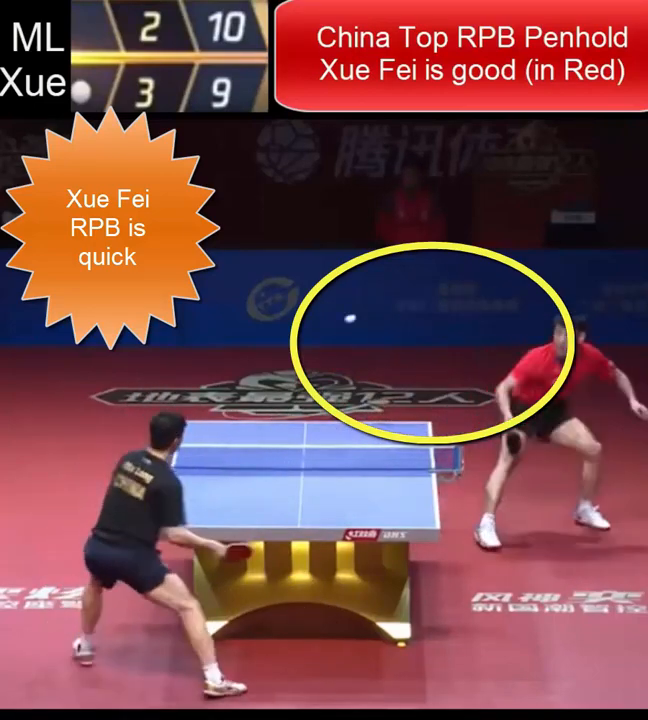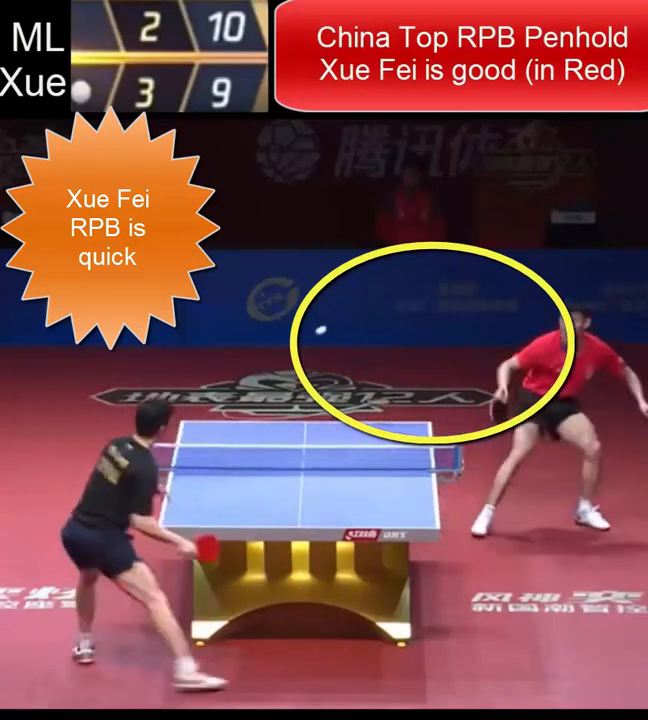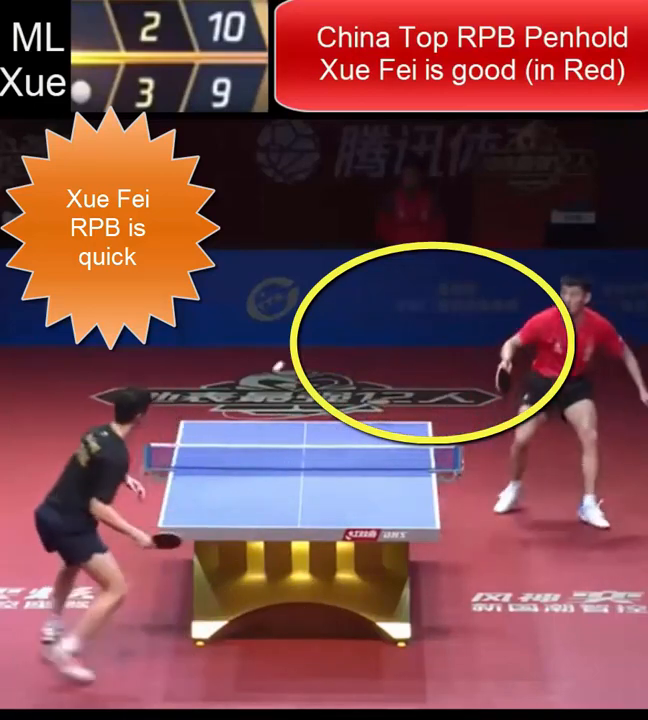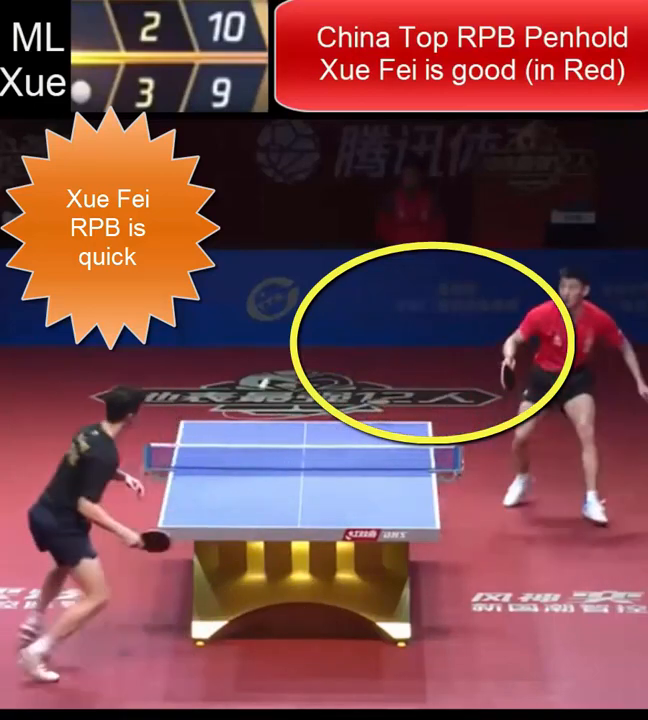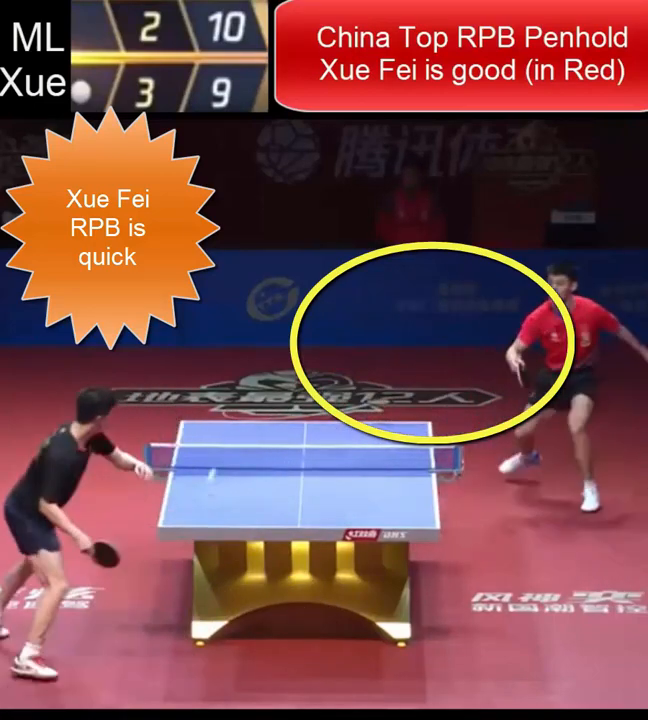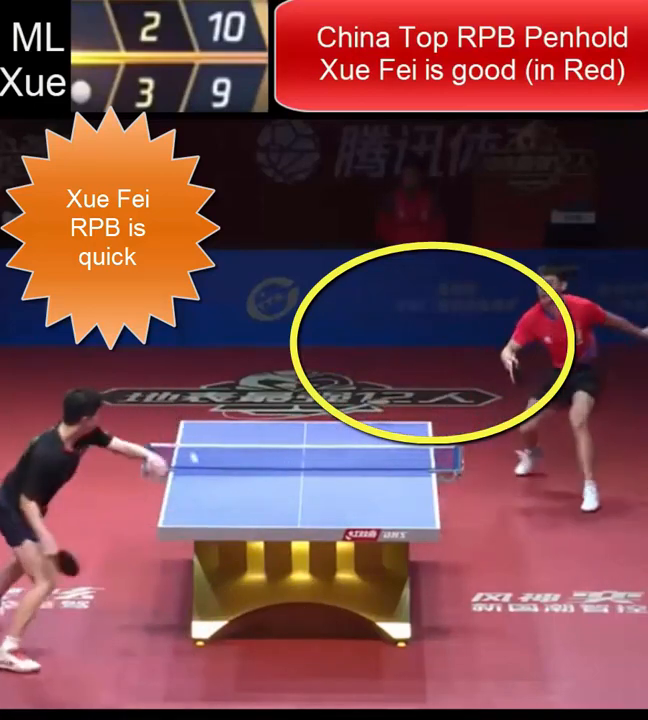
dt=0.1s
person 1, frame 1
left shoulder: (127, 459)
right shoulder: (168, 481)
right elbow: (173, 534)
right wrist: (212, 545)
left hip: (96, 548)
right hip: (132, 557)
left knee: (95, 585)
right knee: (189, 608)
left ankle: (84, 647)
right ankle: (214, 679)
person 1, frame 2
left shoulder: (114, 445)
right shoulder: (145, 466)
right elbow: (140, 522)
right wrist: (179, 543)
left hip: (73, 531)
right hip: (103, 540)
left knee: (87, 579)
right knee: (154, 600)
left ankle: (85, 645)
right ankle: (187, 671)
person 1, frame 3
left shoulder: (98, 434)
right shoulder: (116, 456)
right elbow: (99, 508)
left wrist: (125, 478)
right wrist: (135, 533)
left hip: (49, 514)
right hip: (72, 525)
left knee: (72, 567)
right knee: (116, 591)
left ankle: (53, 628)
right ankle: (66, 651)
person 1, frame 4
left shoulder: (96, 434)
right shoulder: (99, 449)
right elbow: (86, 506)
left wrist: (124, 476)
right wrist: (123, 532)
left hip: (42, 514)
right hip: (58, 523)
left knee: (64, 568)
right knee: (97, 597)
left ankle: (33, 623)
right ankle: (36, 654)
person 1, frame 5
left shoulder: (80, 434)
right shoulder: (62, 455)
left elbow: (116, 455)
right elbow: (46, 506)
left wrist: (135, 463)
right wrist: (77, 535)
right hip: (27, 515)
left knee: (32, 565)
right knee: (56, 585)
right ankle: (27, 658)
person 1, frame 6
left shoulder: (83, 435)
right shoulder: (46, 454)
left elbow: (118, 444)
right elbow: (26, 501)
left wrist: (148, 454)
right wrist: (45, 536)
left knee: (26, 563)
right knee: (44, 582)
person 2, frame 1
left shoulder: (590, 356)
right shoulder: (538, 357)
left elbow: (618, 376)
right elbow: (503, 388)
right wrist: (508, 418)
left hip: (551, 410)
right hip: (521, 410)
left knee: (593, 450)
right knee: (508, 462)
left ankle: (586, 509)
right ankle: (487, 523)
person 2, frame 2
left shoulder: (598, 350)
right shoulder: (544, 345)
left elbow: (627, 374)
right elbow: (507, 366)
right wrist: (502, 387)
left hip: (566, 404)
right hip: (534, 401)
left knee: (593, 449)
right knee: (517, 456)
left ankle: (586, 508)
right ankle: (488, 512)
person 2, frame 3
left shoulder: (600, 326)
right shoulder: (545, 320)
left elbow: (626, 354)
right elbow: (511, 343)
right wrist: (506, 360)
left hip: (575, 384)
right hip: (542, 382)
left knee: (590, 438)
right knee: (521, 440)
left ankle: (589, 505)
right ankle: (514, 488)
person 2, frame 4
left shoulder: (598, 317)
right shoulder: (541, 314)
left elbow: (624, 348)
right elbow: (513, 340)
right wrist: (508, 355)
left hip: (577, 377)
right hip: (543, 376)
left knee: (586, 432)
right knee: (521, 436)
left ankle: (591, 500)
right ankle: (522, 479)
person 2, frame 5
left shoulder: (591, 311)
right shoulder: (538, 317)
left elbow: (619, 330)
right elbow: (515, 349)
right wrist: (514, 359)
left hip: (581, 375)
right hip: (552, 375)
left knee: (577, 427)
right knee: (522, 432)
left ankle: (590, 488)
right ankle: (527, 457)
person 2, frame 6
left shoulder: (581, 307)
right shoulder: (531, 319)
left elbow: (610, 319)
right elbow: (509, 349)
right wrist: (508, 357)
left hip: (586, 371)
right hip: (558, 372)
left knee: (578, 423)
right knee: (526, 426)
left ankle: (591, 488)
right ankle: (532, 453)
